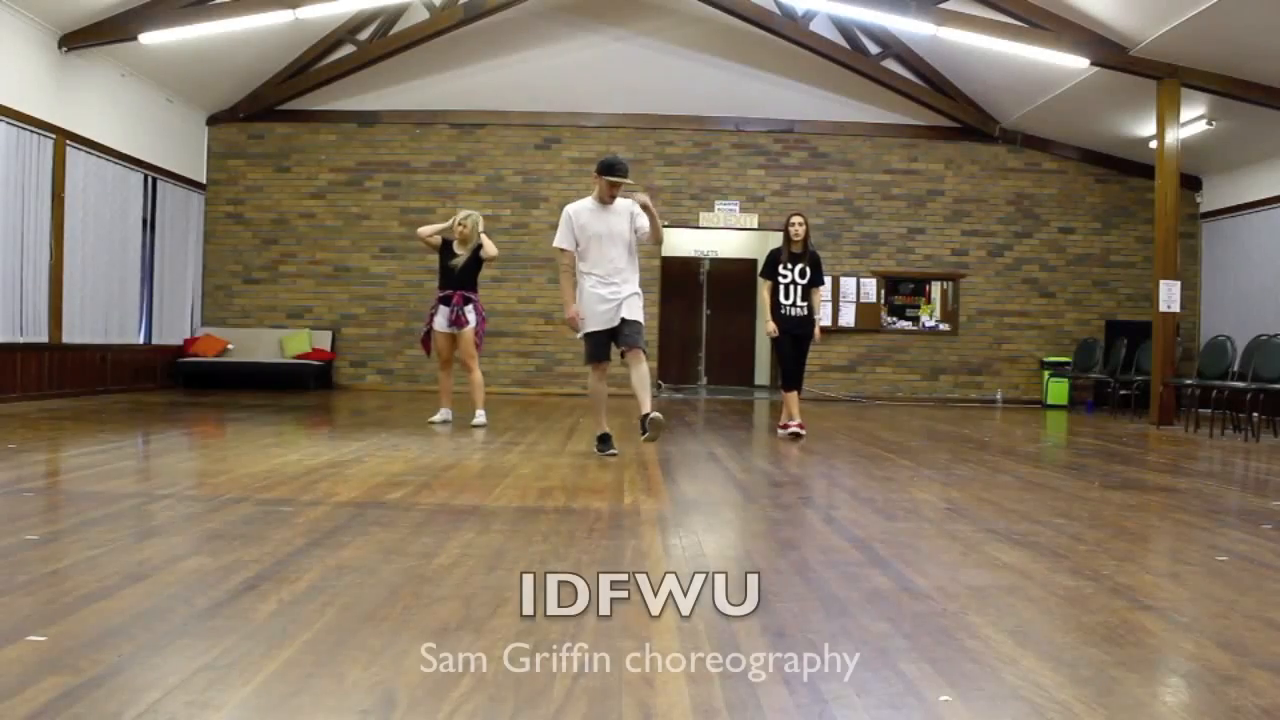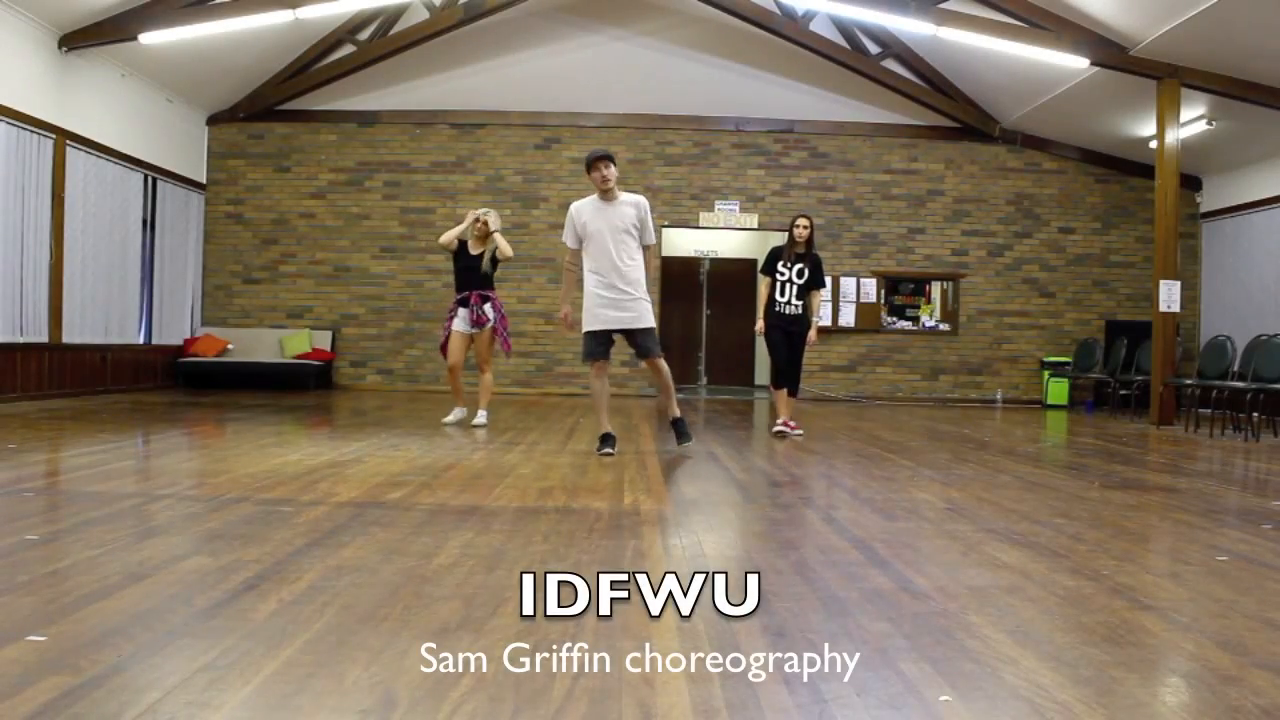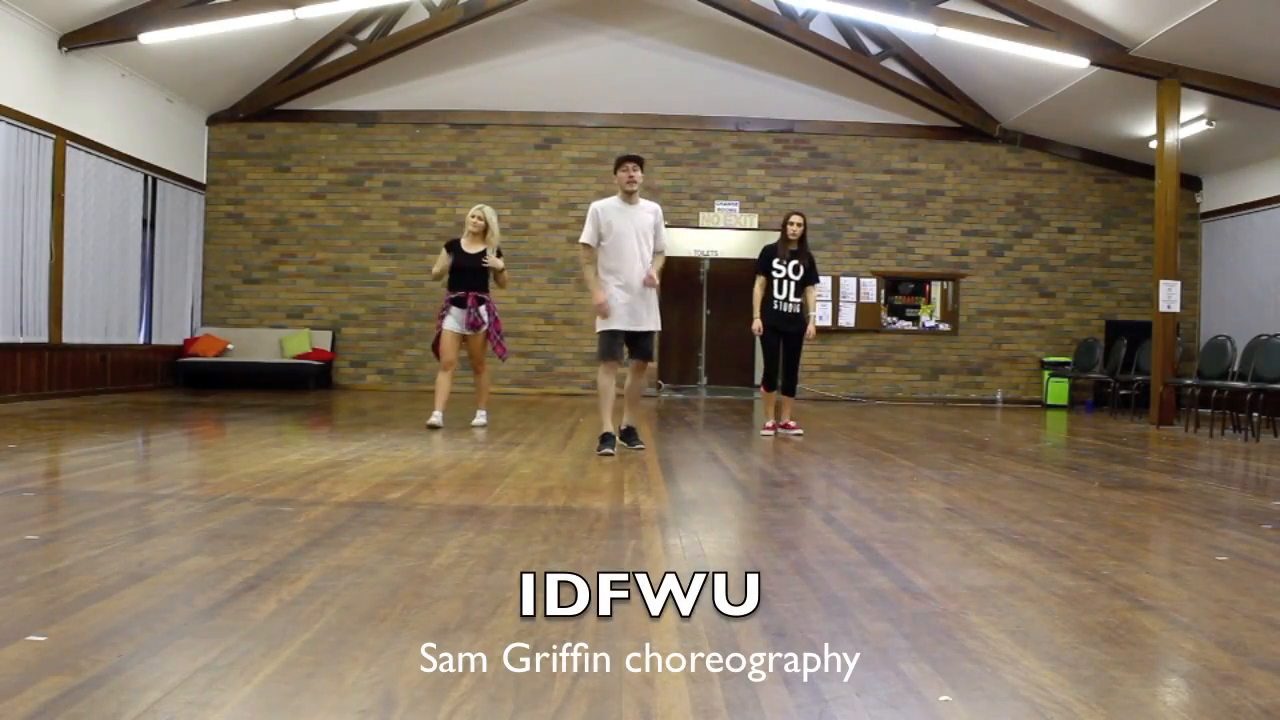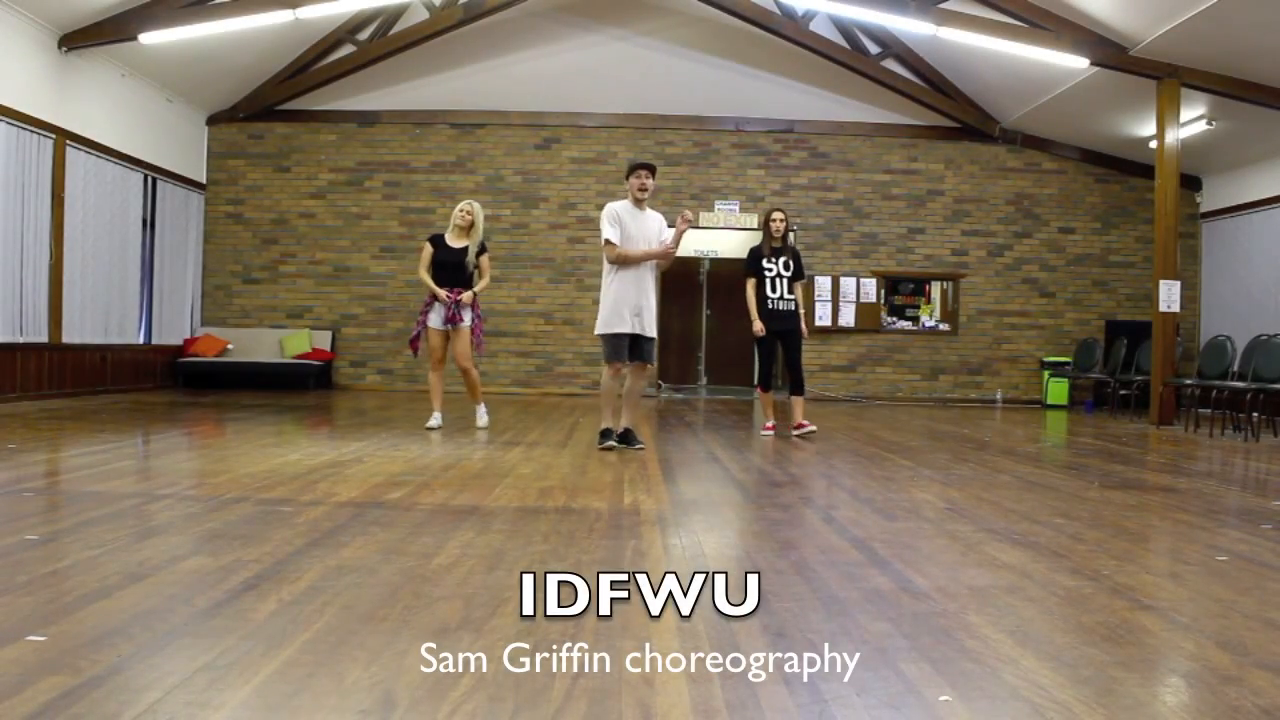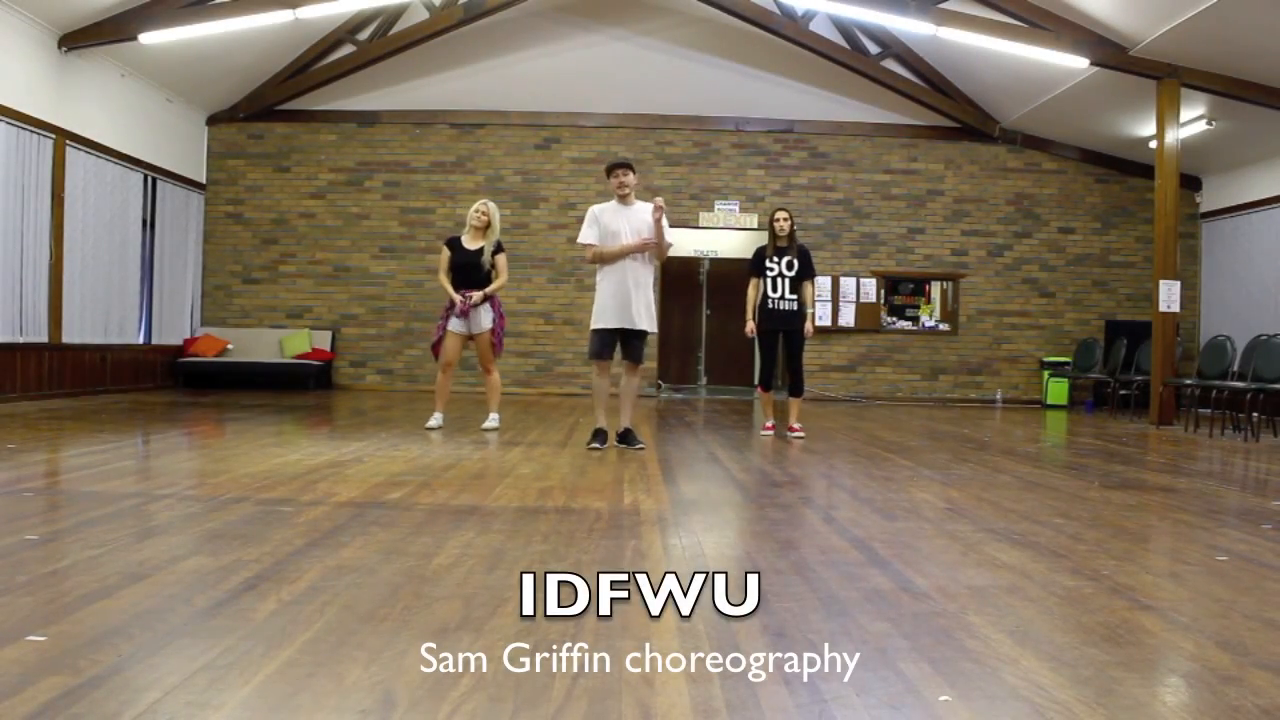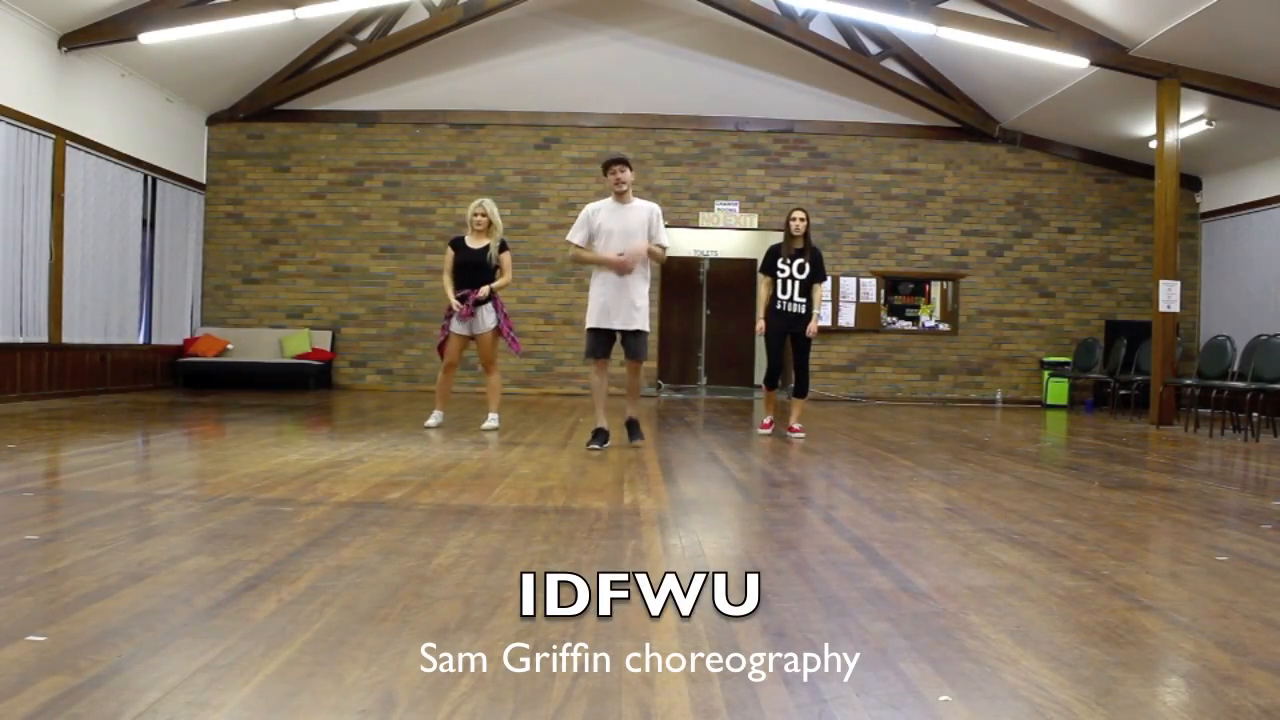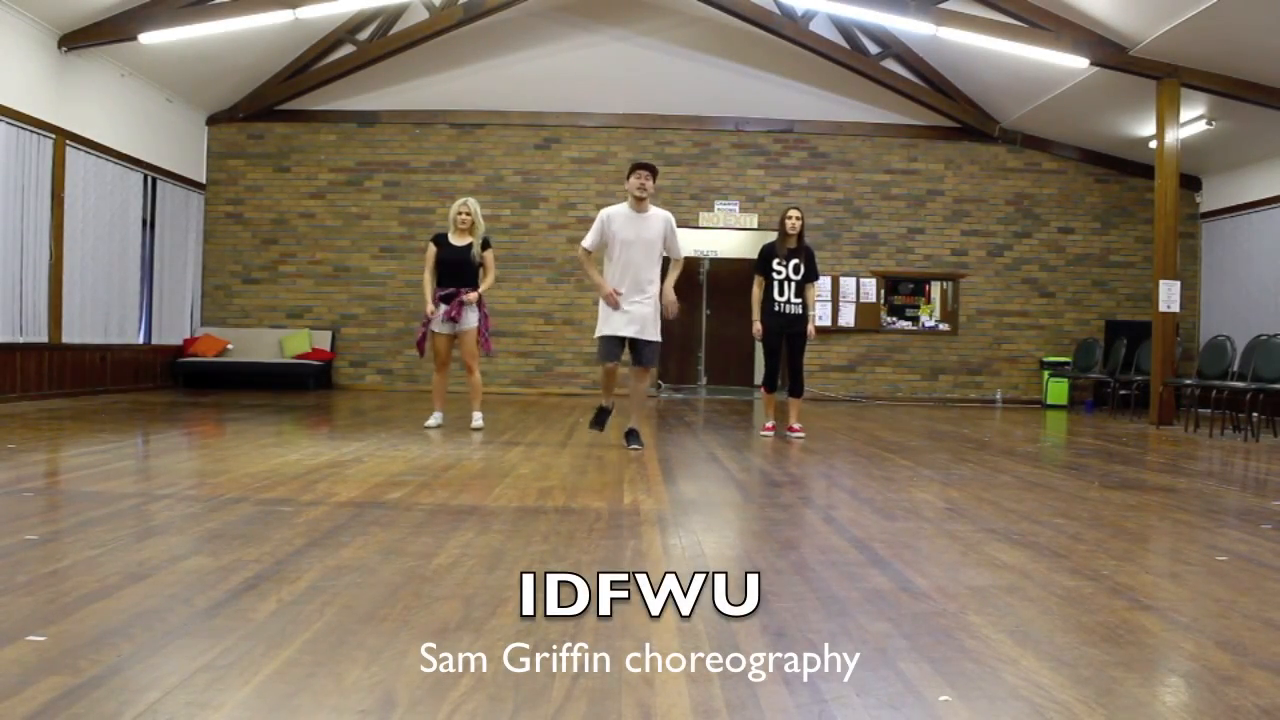
dt=0.5s
person 1, frame 1
left shoulder: (630, 208)
right shoulder: (574, 212)
left elbow: (656, 240)
right elbow: (566, 263)
left wrist: (650, 211)
right wrist: (569, 304)
left hip: (627, 297)
right hip: (593, 302)
left knee: (635, 353)
right knee: (598, 366)
left ankle: (646, 417)
right ankle: (603, 434)
person 1, frame 2
left shoulder: (638, 204)
right shoulder: (578, 210)
left elbow: (648, 251)
right elbow: (571, 261)
left wrist: (641, 289)
right wrist: (565, 302)
left hip: (634, 299)
right hip: (597, 302)
left knee: (654, 359)
right knee: (598, 365)
left ankle: (675, 417)
right ankle: (606, 433)
person 1, frame 3
left shoulder: (654, 211)
right shoulder: (600, 209)
left elbow: (659, 253)
right elbow: (587, 256)
left wrist: (654, 272)
right wrist: (596, 292)
left hip: (643, 301)
right hip: (613, 301)
left knee: (640, 363)
right knee: (609, 363)
left ankle: (628, 427)
right ankle: (607, 432)
person 1, frame 4
left shoulder: (658, 219)
right shoulder: (614, 210)
left elbow: (661, 265)
right elbow: (612, 254)
left wrist: (678, 235)
right wrist: (653, 253)
left hip: (645, 304)
right hip: (617, 303)
left knee: (640, 365)
right knee: (615, 364)
left ankle: (625, 428)
right ankle: (607, 428)
person 1, frame 5
left shoulder: (650, 210)
right shoulder: (598, 212)
left elbow: (661, 256)
right elbow: (591, 255)
left wrist: (658, 223)
right wrist: (630, 248)
left hip: (640, 302)
right hip: (608, 301)
left knee: (633, 365)
right knee: (601, 363)
left ankle: (625, 429)
right ankle: (600, 429)
person 1, frame 6
left shoulder: (650, 210)
right shoulder: (593, 211)
left elbow: (662, 254)
right elbow: (574, 252)
left wrist: (645, 249)
right wrist: (606, 259)
left hip: (635, 300)
right hip: (603, 299)
left knee: (635, 361)
right knee: (598, 362)
left ankle: (632, 417)
right ankle: (601, 427)
person 1, frame 7
left shoulder: (665, 219)
right shoulder: (608, 216)
left elbow: (677, 259)
right elbow: (584, 253)
left wrist: (669, 287)
right wrist: (601, 286)
left hip: (647, 308)
right hip: (615, 306)
left knee: (643, 369)
right knee: (609, 364)
left ankle: (633, 428)
right ankle: (605, 403)
person 2, frame 1
left shoulder: (812, 257)
right shoulder: (776, 255)
left elbow: (815, 292)
right elbow: (766, 290)
left wrist: (817, 323)
right wrist: (769, 319)
left hip: (803, 324)
right hip: (781, 323)
left knee: (797, 372)
right knee: (787, 371)
left ankle: (784, 421)
right ankle: (796, 421)
person 2, frame 2
left shoulder: (814, 260)
right shoulder: (777, 253)
left elbow: (815, 294)
right elbow: (765, 286)
left wrist: (814, 326)
right wrist: (760, 317)
left hip: (799, 323)
right hip: (774, 320)
left knee: (794, 371)
right knee: (779, 367)
left ankle: (787, 419)
right ankle: (780, 418)
person 2, frame 3
left shoulder: (806, 256)
right shoulder: (770, 251)
left elbow: (810, 290)
right elbow: (759, 286)
left wrist: (812, 320)
right wrist: (756, 316)
left hip: (795, 322)
right hip: (771, 320)
left knee: (791, 371)
right knee: (771, 369)
left ankle: (786, 420)
right ankle: (769, 420)
person 2, frame 4
left shoulder: (792, 253)
right shoulder: (757, 252)
left elbow: (797, 287)
right elbow: (750, 288)
left wrist: (802, 318)
right wrist: (755, 318)
left hip: (790, 319)
right hip: (766, 319)
left knee: (795, 369)
right knee: (766, 369)
left ankle: (798, 421)
right ankle: (769, 420)
person 2, frame 5
left shoulder: (801, 252)
right shoulder: (762, 253)
left elbow: (807, 286)
right elbow: (753, 287)
left wrist: (809, 318)
right wrist: (749, 318)
left hip: (794, 319)
right hip: (768, 319)
left knee: (795, 369)
right knee: (767, 369)
left ankle: (793, 423)
right ankle: (769, 420)
person 2, frame 6
left shoulder: (814, 254)
right shoulder: (775, 251)
left elbow: (817, 288)
right elbow: (764, 285)
left wrist: (814, 318)
right wrist: (760, 317)
left hip: (802, 320)
right hip: (776, 318)
left knee: (801, 370)
right knee: (774, 367)
left ankle: (794, 422)
right ankle: (768, 416)
person 2, frame 7
left shoulder: (806, 253)
right shoulder: (768, 250)
left elbow: (809, 288)
right elbow: (757, 286)
left wrist: (811, 319)
right wrist: (756, 319)
left hip: (797, 320)
right hip: (772, 319)
left knee: (796, 370)
right knee: (772, 369)
left ankle: (794, 423)
right ankle: (769, 421)
person 3, frame 1
left shoulder: (478, 250)
right shoulder: (445, 245)
left elbow: (493, 253)
right elbow: (421, 233)
left wrist: (482, 233)
right wrist: (447, 224)
left hip: (467, 308)
right hip: (443, 307)
left knee: (470, 362)
right knee: (444, 362)
left ankle: (480, 412)
right ankle: (445, 410)
person 3, frame 2
left shoulder: (493, 250)
right shoulder: (459, 246)
left elbow: (508, 254)
right elbow: (442, 241)
left wrist: (495, 231)
right wrist: (465, 224)
left hip: (486, 308)
right hip: (461, 309)
left knee: (483, 364)
right knee: (453, 364)
left ankle: (482, 412)
right ankle: (460, 408)
person 3, frame 3
left shoulder: (493, 250)
right shoulder: (453, 246)
left elbow: (503, 284)
right elbow: (435, 276)
left wrist: (501, 267)
right wrist: (441, 268)
left hip: (480, 309)
right hip: (453, 308)
left knee: (478, 366)
right knee: (446, 363)
left ankle: (481, 412)
right ankle: (437, 414)
person 3, frame 4
left shoulder: (478, 246)
right shoulder: (436, 240)
left elbow: (486, 278)
right elbow: (422, 270)
left wrist: (473, 292)
right wrist: (436, 289)
left hip: (462, 307)
right hip: (436, 305)
left knee: (464, 364)
right knee: (436, 363)
left ankle: (480, 408)
right ankle: (436, 414)
person 3, frame 5
left shoulder: (495, 246)
right shoulder: (453, 243)
left elbow: (503, 278)
right elbow: (442, 274)
left wrist: (484, 293)
right wrist: (453, 294)
left hip: (484, 309)
right hip: (457, 308)
left knee: (488, 365)
right knee: (447, 363)
left ankle: (493, 415)
right ankle: (438, 415)
person 3, frame 6
left shoulder: (498, 245)
right shoulder: (456, 243)
left elbow: (507, 277)
right elbow: (447, 275)
left wrist: (490, 287)
right wrist: (451, 298)
left hip: (486, 308)
right hip: (459, 308)
left knee: (489, 365)
right knee: (448, 364)
left ankle: (493, 415)
right ankle: (438, 413)
person 3, frame 7
left shoulder: (481, 242)
right shoulder: (438, 240)
left elbow: (490, 275)
right elbow: (428, 273)
left wrist: (478, 293)
right wrist: (429, 301)
left hip: (469, 307)
right hip: (442, 306)
left knee: (471, 363)
right knee: (440, 364)
left ankle: (476, 414)
right ankle: (437, 413)
